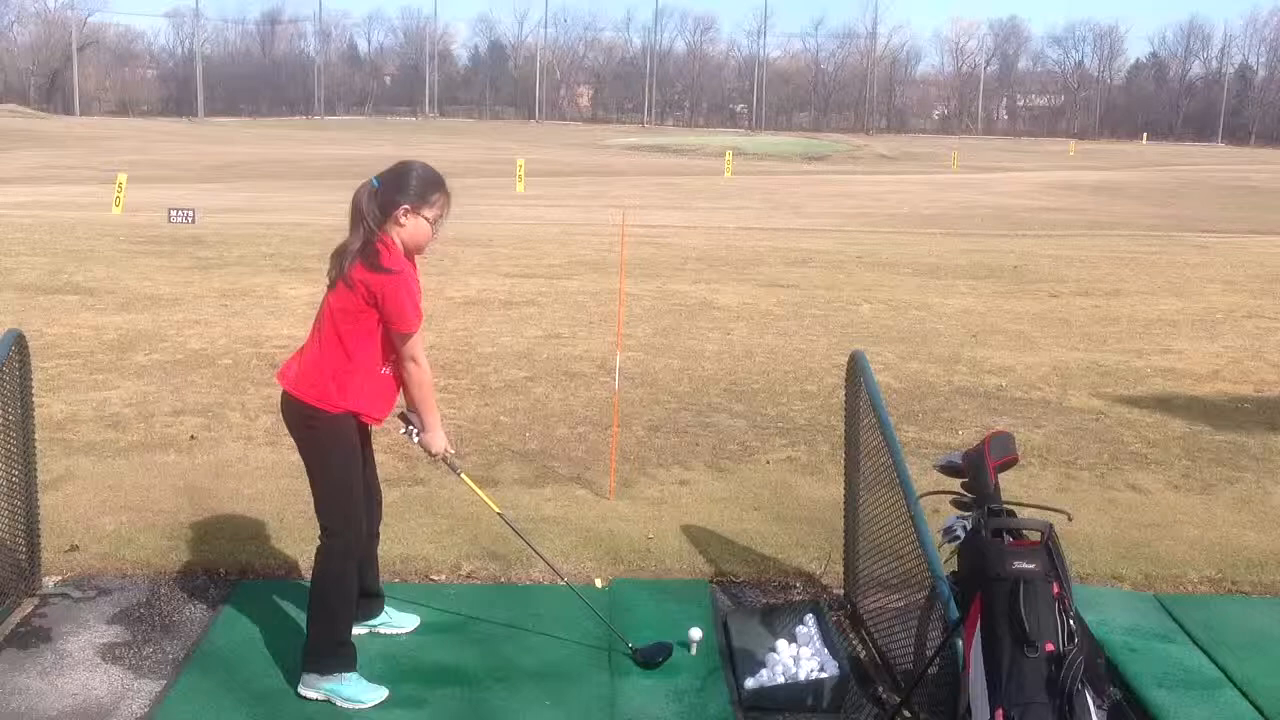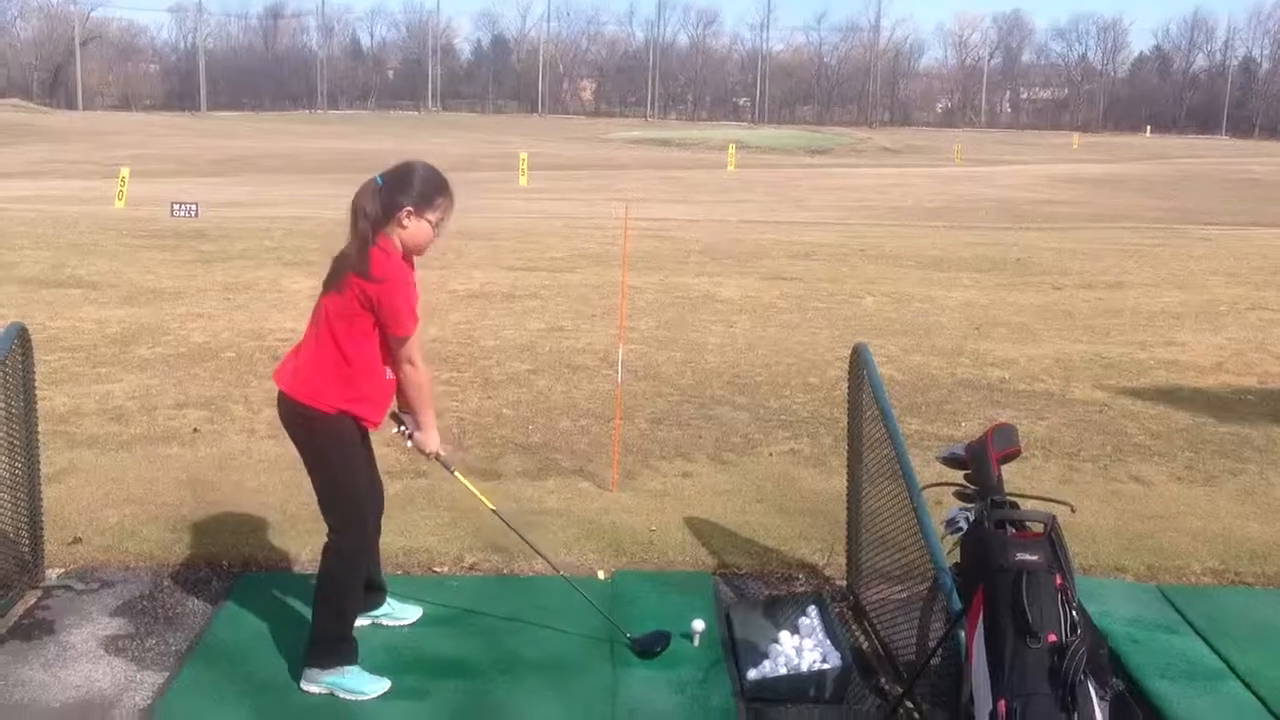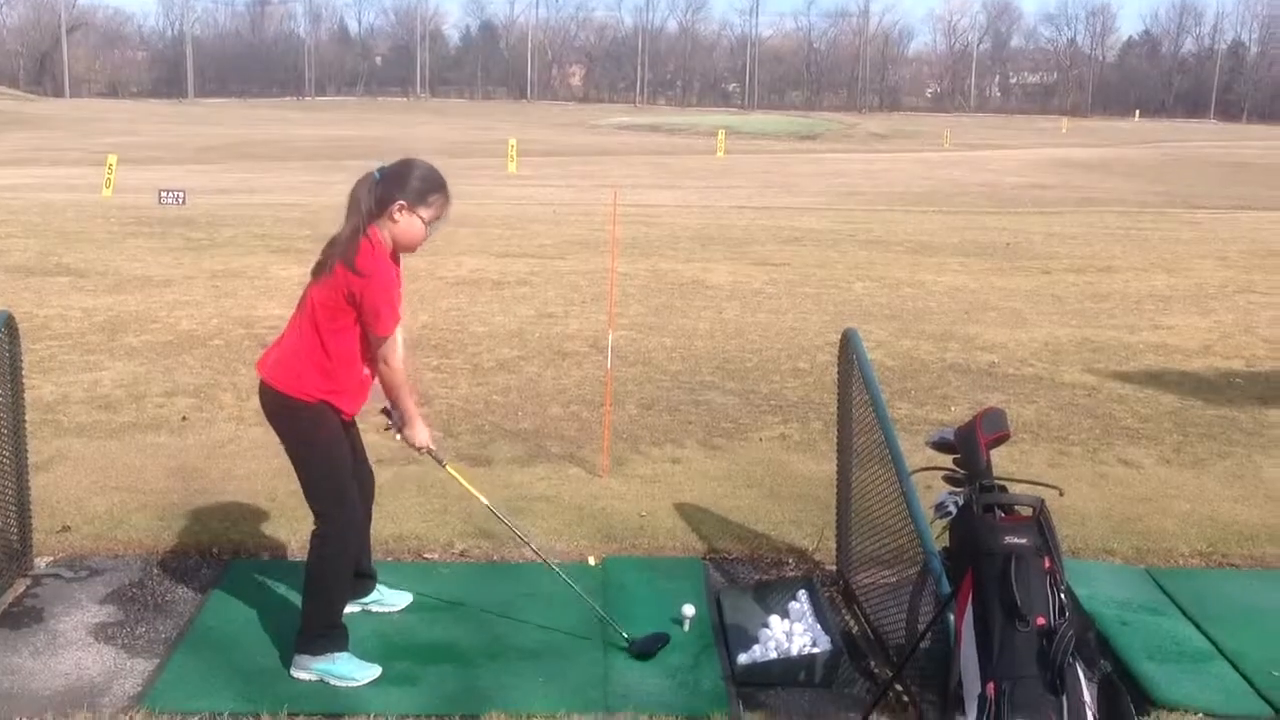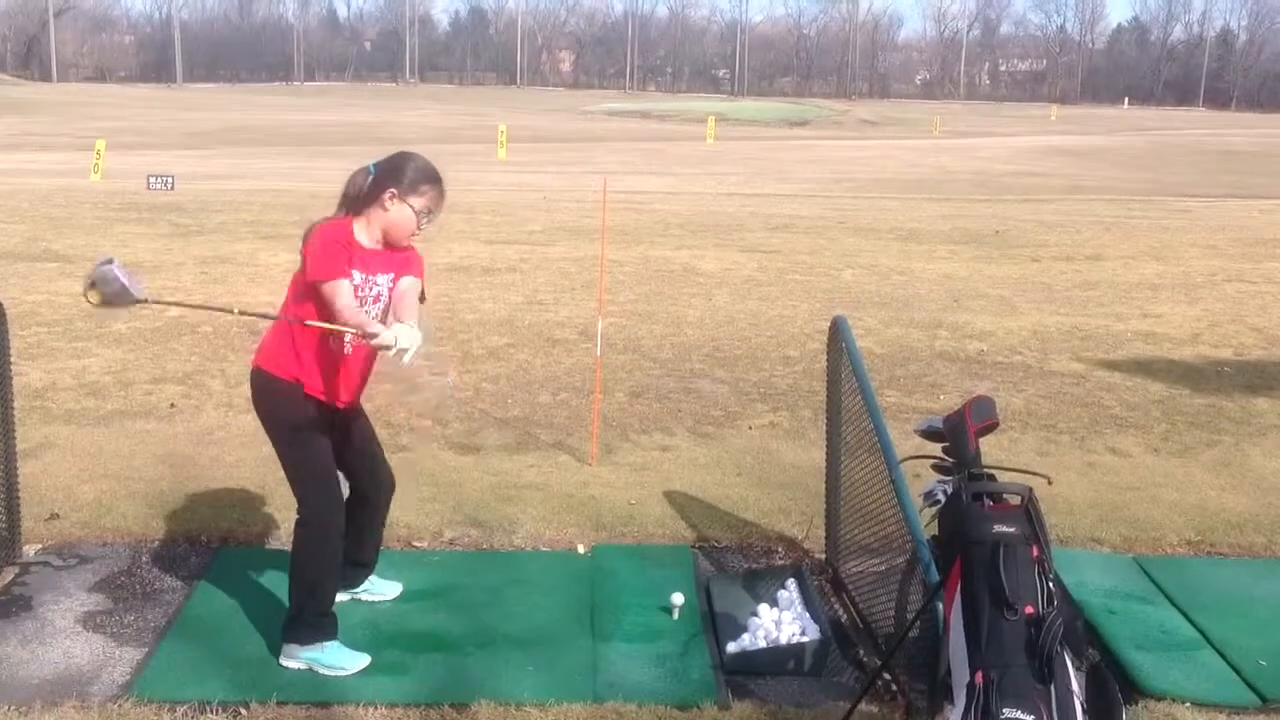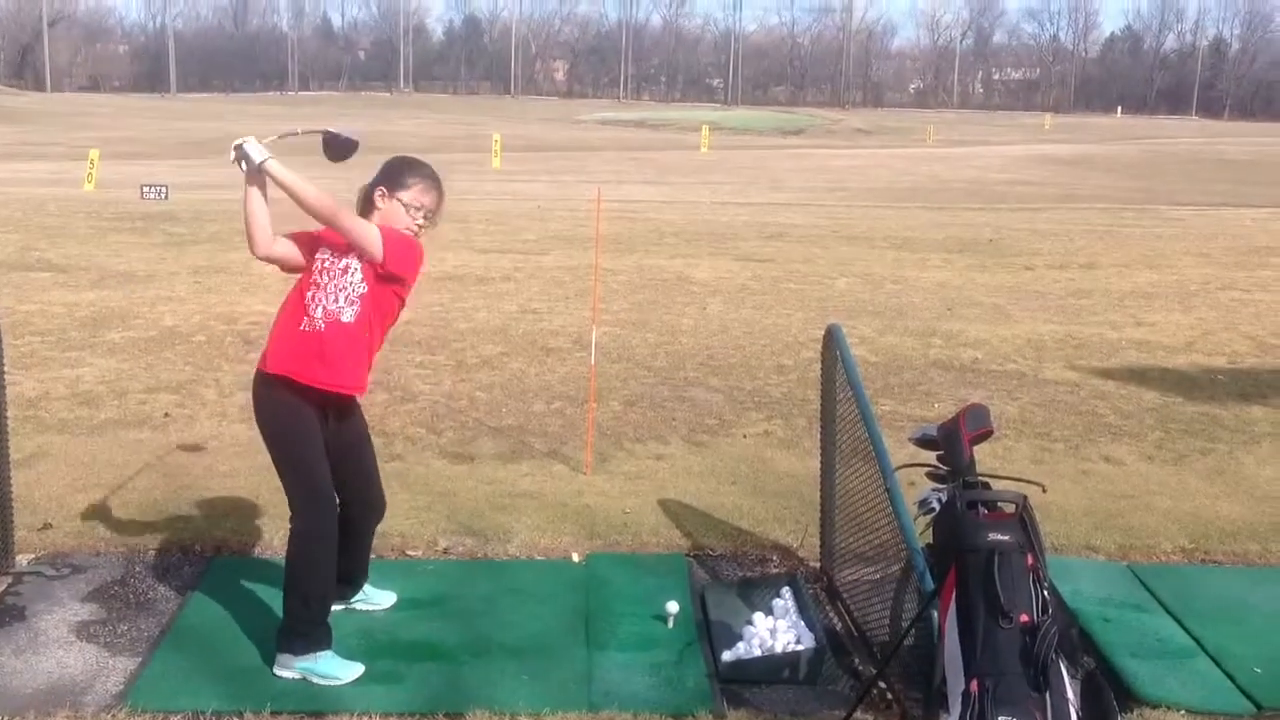
dt=0.4s
person 1, frame 1
left shoulder: (372, 254)
right shoulder: (392, 269)
left elbow: (390, 352)
right elbow: (413, 358)
left wrist: (418, 415)
right wrist: (432, 427)
left hip: (338, 404)
right hip: (323, 408)
left knee: (365, 509)
right knee: (343, 529)
left ankle: (363, 609)
right ankle: (324, 668)
person 1, frame 2
left shoulder: (373, 256)
right shoulder: (389, 272)
left elbow: (387, 354)
right elbow: (410, 360)
left wrist: (407, 413)
right wrist: (427, 427)
left hip: (334, 401)
right hip: (320, 408)
left knee: (367, 502)
right knee: (351, 524)
left ankle: (366, 601)
right ankle: (326, 664)
person 1, frame 3
left shoulder: (377, 252)
right shoulder: (370, 266)
left elbow: (391, 339)
right elbow: (389, 358)
left wrist: (405, 410)
right wrist: (412, 422)
left hip: (324, 392)
right hip: (298, 396)
left knee: (359, 487)
right knee: (339, 512)
left ankle: (356, 587)
right ankle: (317, 649)
person 1, frame 4
left shoulder: (406, 258)
right shoulder: (329, 235)
left elbow: (407, 298)
right elbow: (342, 304)
left wrist: (405, 328)
right wrist: (375, 329)
left hip: (339, 392)
right hip: (284, 383)
left knee: (376, 482)
right knee: (323, 502)
left ankle: (350, 576)
right ankle: (306, 638)
person 1, frame 5
left shoulder: (407, 254)
right shoulder: (324, 241)
left elbow: (339, 216)
right elbow: (264, 247)
left wrist: (269, 164)
right wrist: (253, 179)
left hip: (337, 397)
right hip: (283, 389)
left knee: (366, 500)
right knee: (316, 511)
left ankle: (344, 586)
right ankle: (299, 648)
